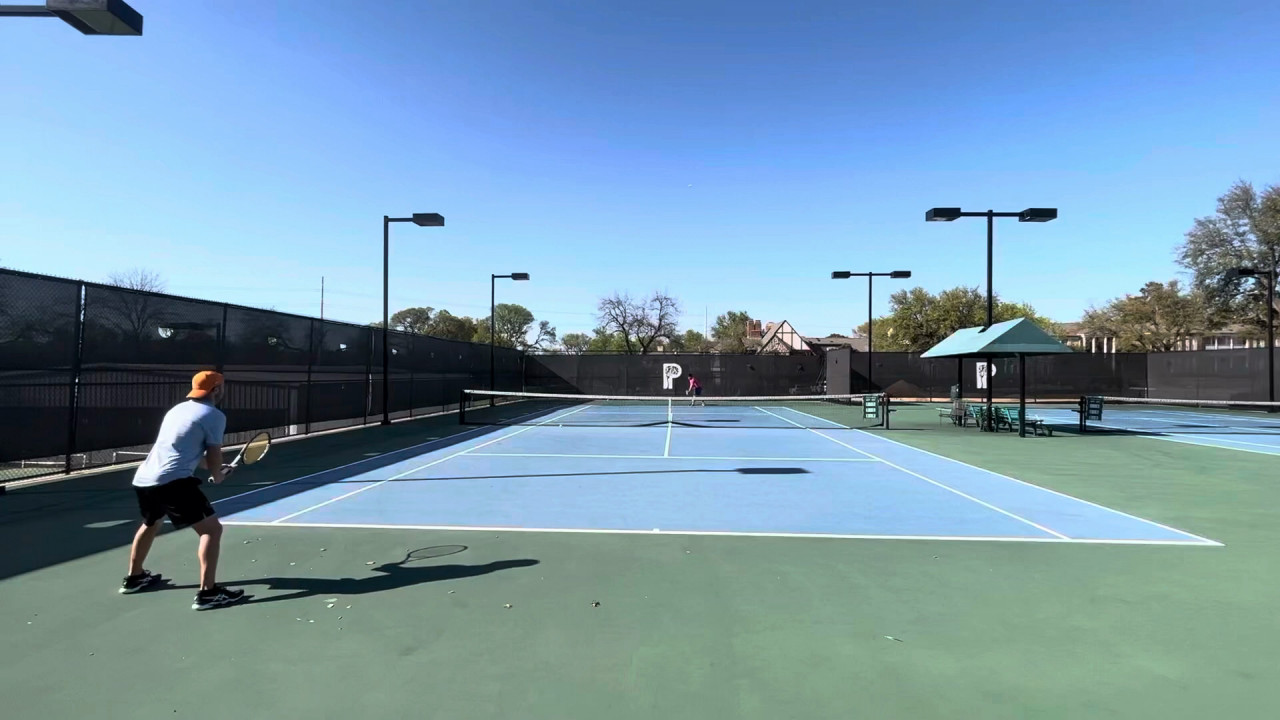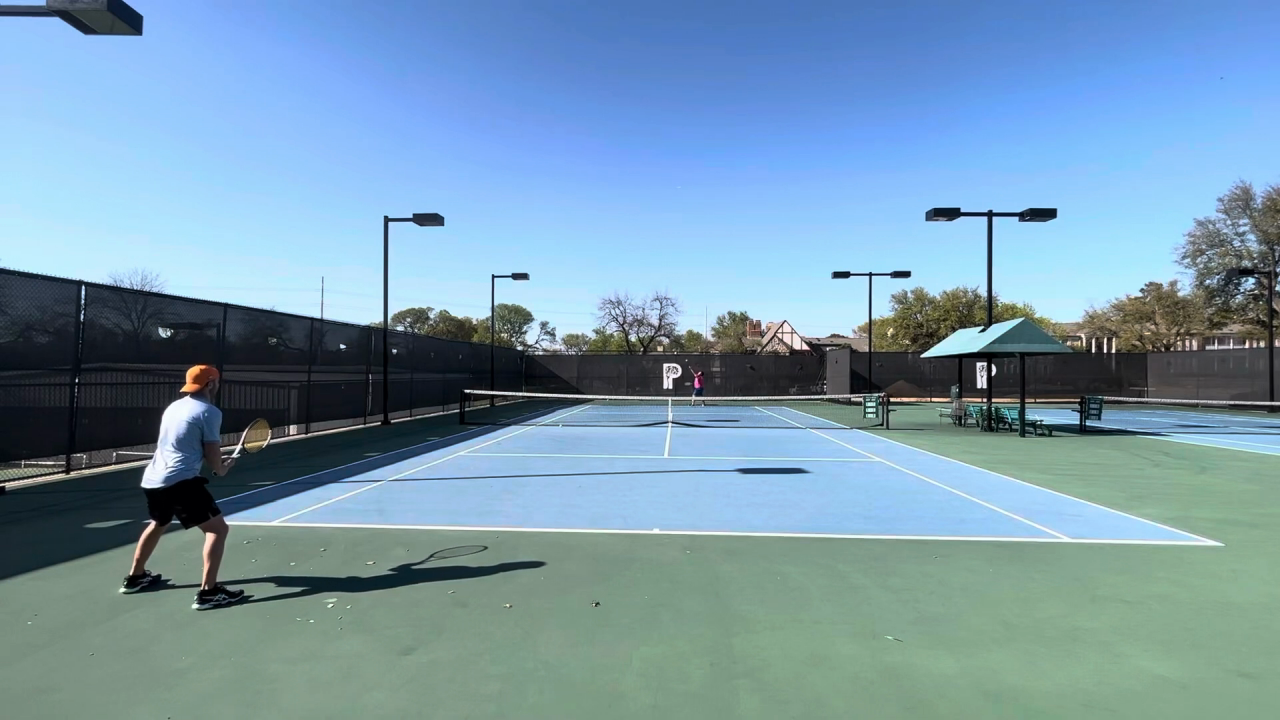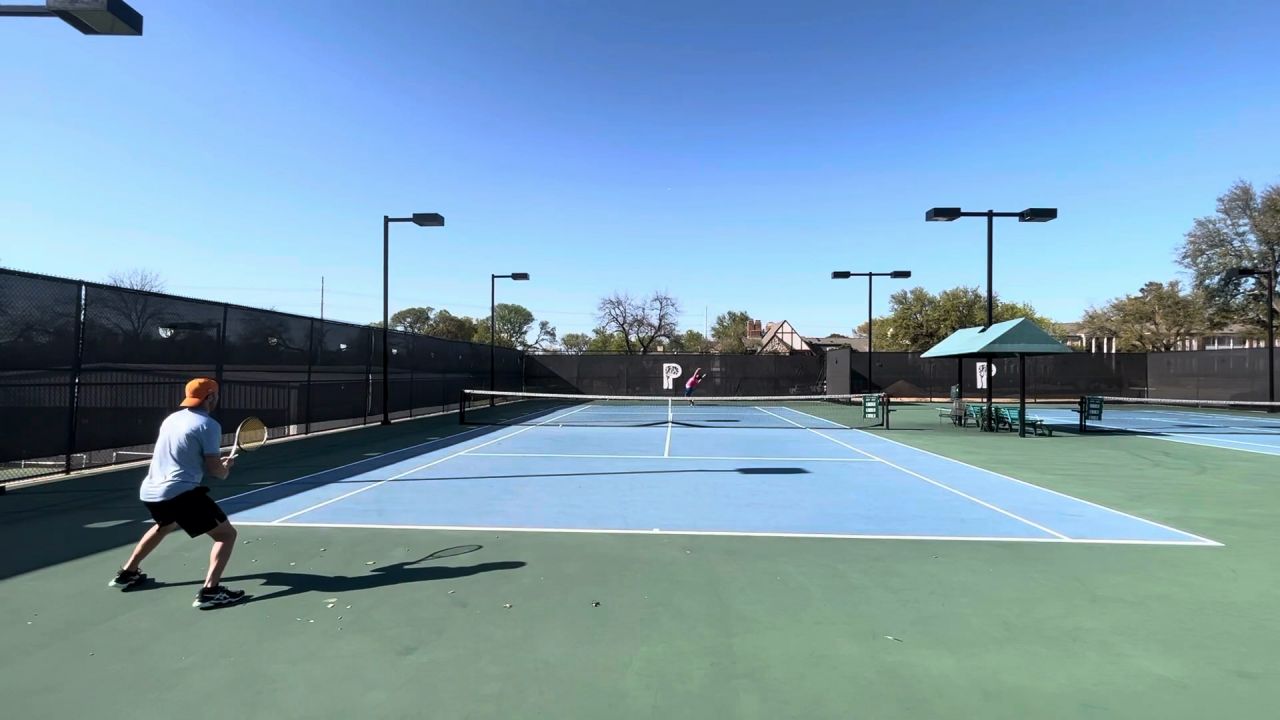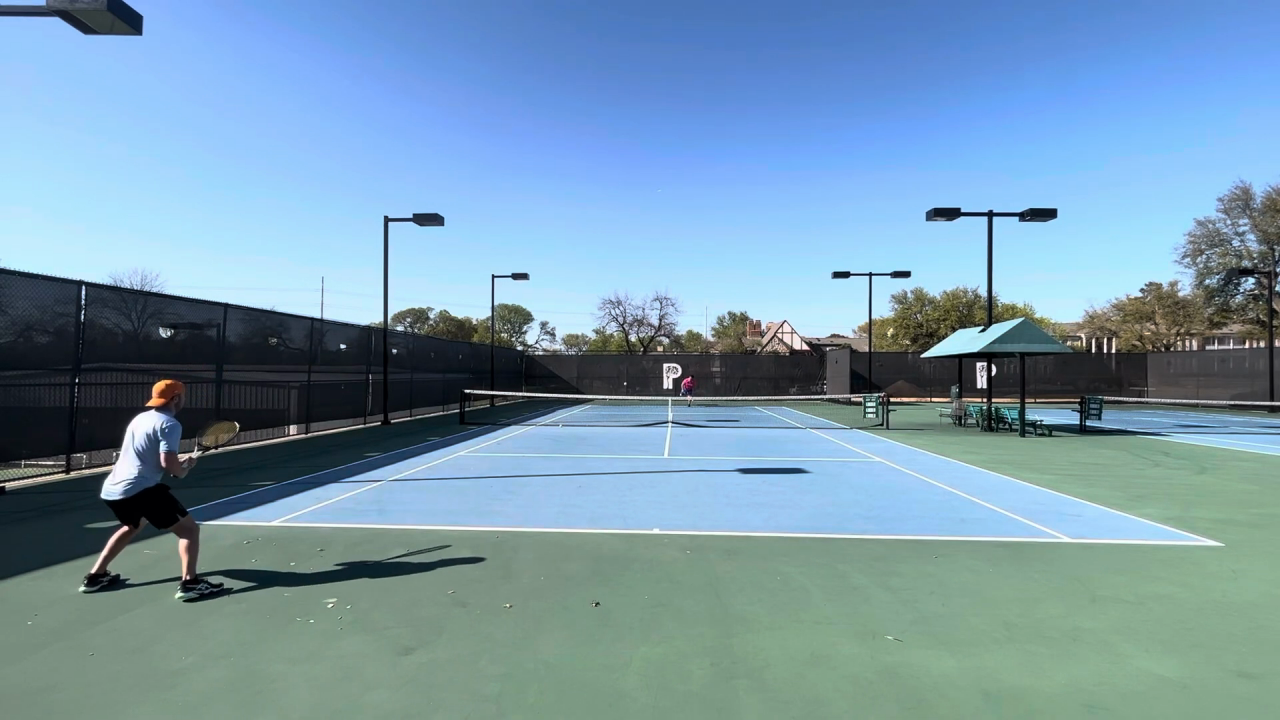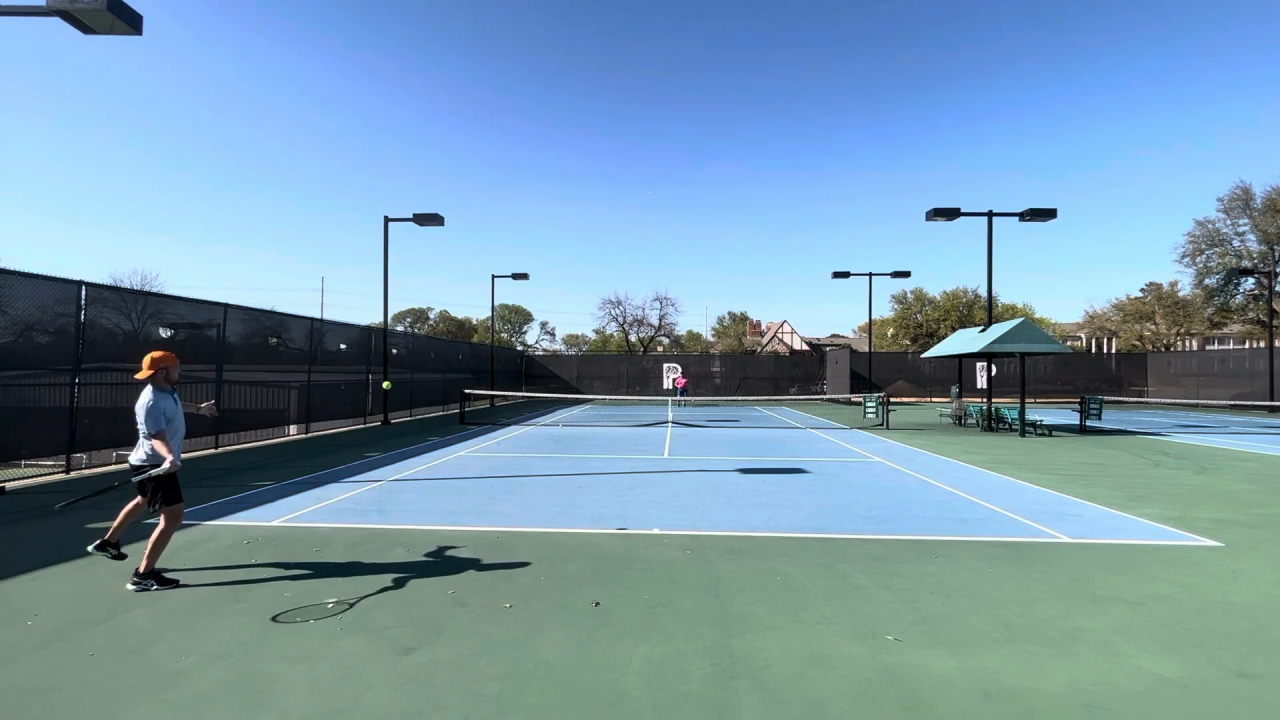
dt=0.7s
person 1, frame 1
left shoulder: (178, 409)
right shoulder: (214, 416)
right elbow: (213, 457)
left wrist: (212, 467)
right wrist: (217, 476)
left hip: (142, 479)
right hip: (171, 481)
left knee: (150, 524)
right knee: (212, 529)
left ankle: (134, 577)
right ankle: (208, 592)
person 1, frame 2
left shoulder: (174, 406)
right shoulder: (209, 412)
right elbow: (212, 454)
left wrist: (216, 461)
right wrist: (220, 469)
left hip: (152, 479)
right hip: (180, 481)
left knee: (157, 525)
right knee: (218, 529)
left ankle: (135, 577)
right ankle: (208, 592)
person 1, frame 3
left shoulder: (172, 419)
right shoulder: (208, 426)
right elbow: (214, 468)
left wrist: (216, 462)
right wrist: (224, 469)
left hip: (149, 492)
right hip: (180, 493)
left knee: (164, 525)
right knee: (225, 534)
left ankle: (127, 573)
right ankle: (210, 591)
person 1, frame 4
left shoulder: (139, 419)
right shoulder: (169, 424)
right elbow: (168, 464)
left wrist: (178, 463)
right wrist: (183, 468)
left hip: (112, 491)
right hip: (141, 489)
left knee: (132, 526)
right knee: (189, 529)
left ankle: (95, 575)
right ankle: (190, 582)
person 1, frame 5
left shoulder: (169, 390)
right shoulder: (151, 403)
left elbow: (178, 406)
right elbow: (158, 438)
left wrist: (198, 408)
right wrist: (169, 457)
left hip: (153, 462)
right hip: (152, 463)
left knee: (143, 502)
right knee: (172, 517)
left ankle: (107, 541)
right ankle: (144, 575)
